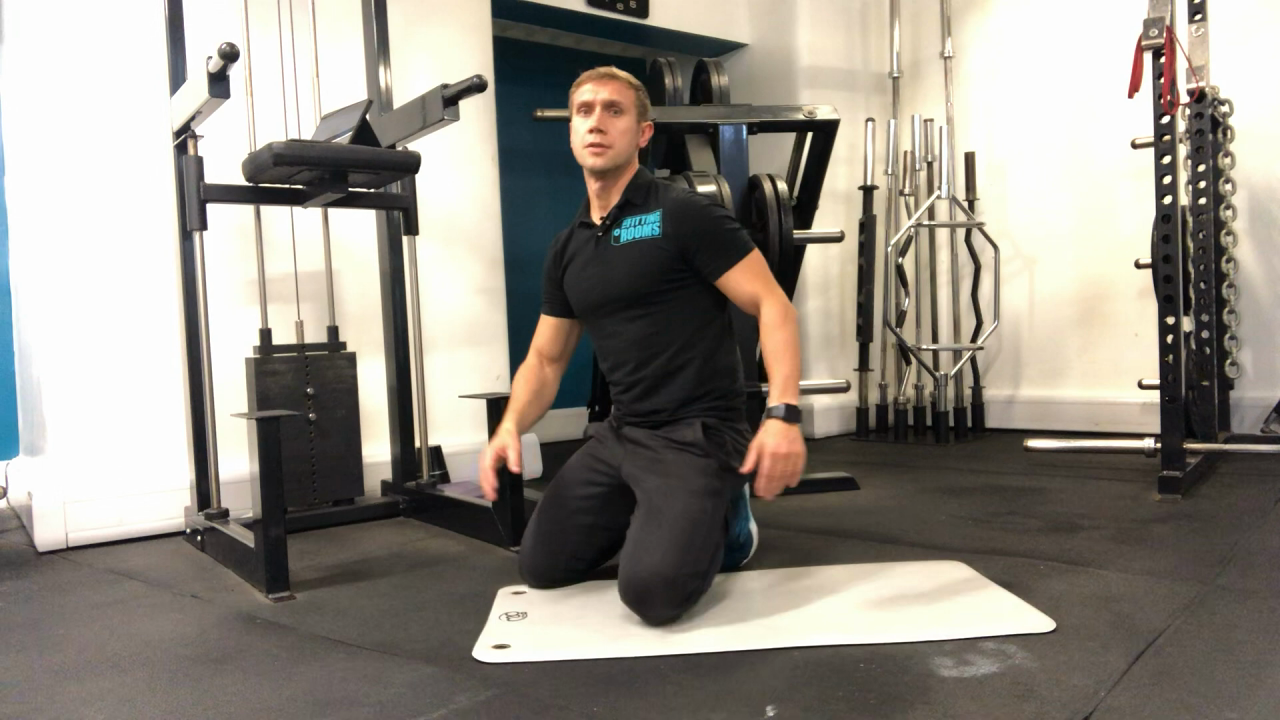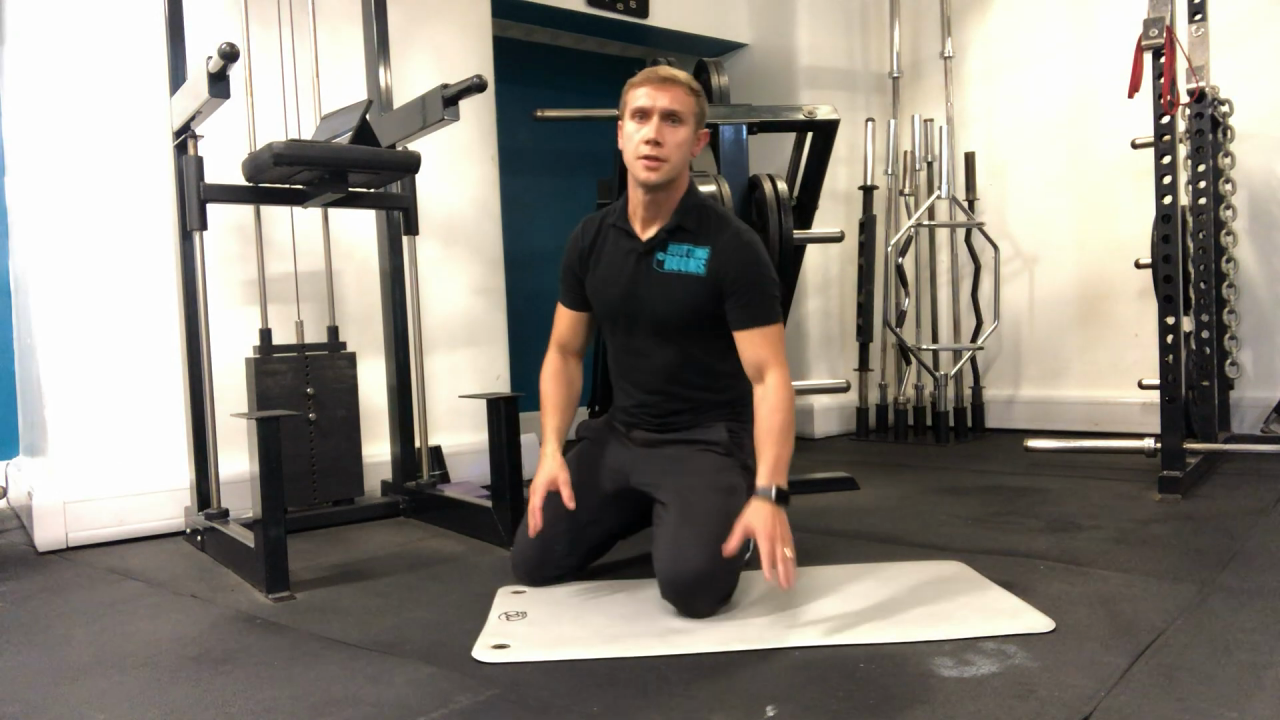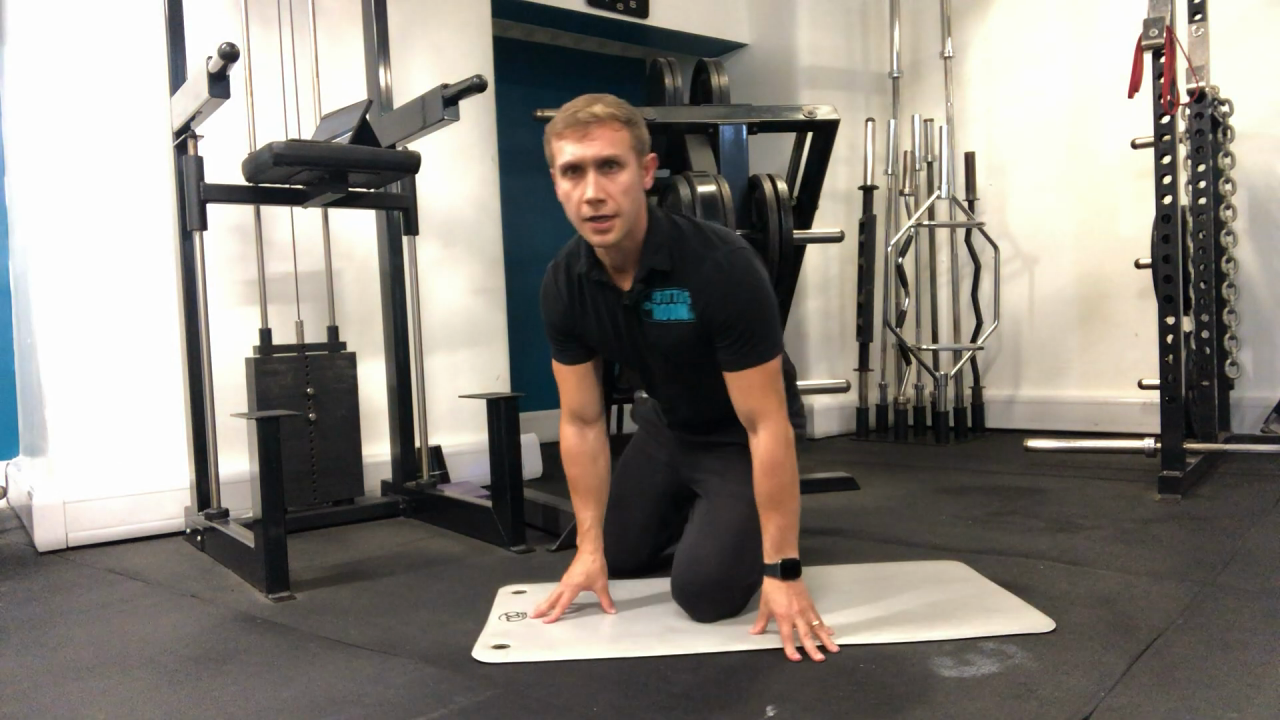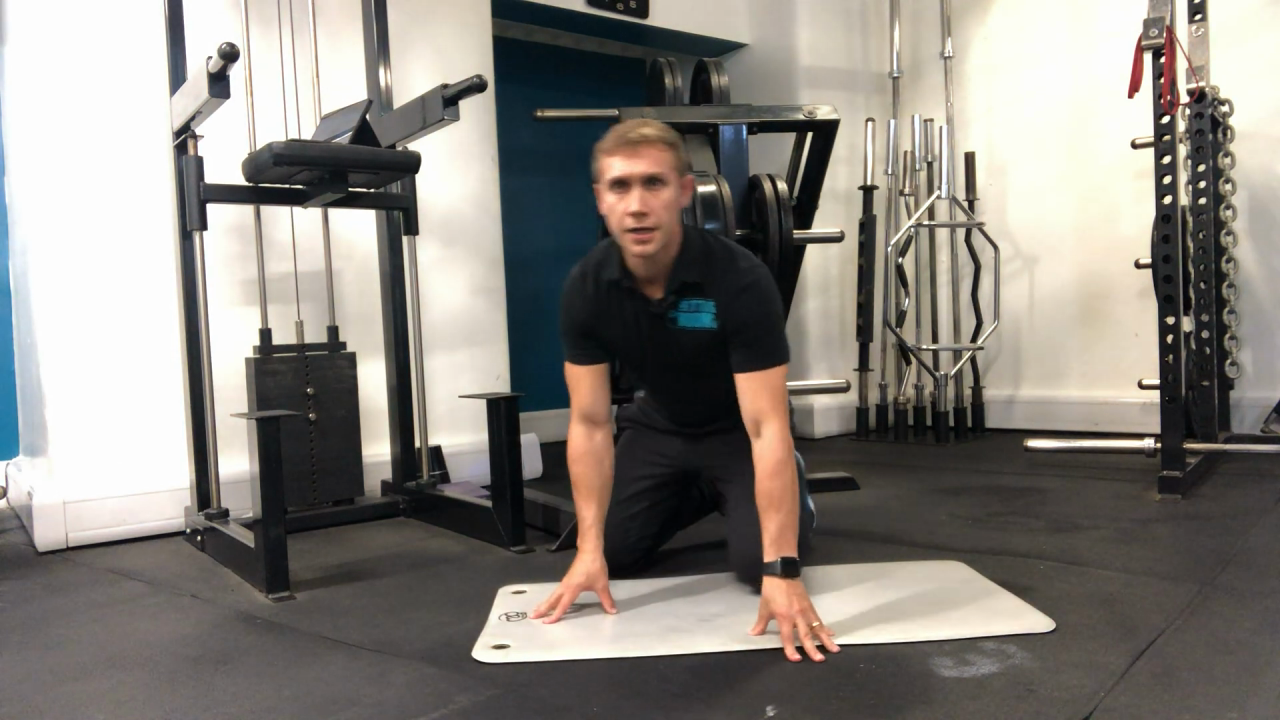
dt=0.5s
person 1, frame 1
left shoulder: (683, 214)
right shoulder: (568, 247)
left elbow: (773, 306)
right elbow: (546, 358)
left wrist: (782, 413)
right wrist: (508, 428)
left hip: (695, 435)
right hip: (622, 434)
left knee: (650, 592)
right knee: (540, 567)
left ankle: (722, 514)
right ankle: (650, 514)
person 1, frame 2
left shoulder: (733, 247)
right shoulder: (589, 239)
left elbow: (770, 377)
right elbow: (565, 353)
left wrist: (769, 496)
right wrist: (551, 452)
left hip: (705, 440)
right hip: (619, 436)
left knee: (693, 584)
right knee: (534, 563)
left ankle: (720, 518)
right ankle: (644, 511)
person 1, frame 3
left shoulder: (722, 267)
right shoulder: (563, 284)
left elbow: (767, 428)
right elbow: (582, 424)
left wrist: (782, 572)
right wrist: (589, 549)
left hip: (742, 438)
right hip: (668, 429)
left knee: (704, 592)
right knee: (619, 561)
left ankle: (776, 518)
right ankle: (699, 508)
person 1, frame 4
left shoulder: (739, 279)
right shoulder: (585, 287)
left elbow: (767, 428)
right elbow: (590, 423)
left wrist: (783, 569)
right wrist: (589, 548)
left hip: (737, 429)
right hip: (659, 426)
left knee: (755, 565)
right knee: (614, 554)
left ankle: (786, 503)
right ankle: (701, 494)
